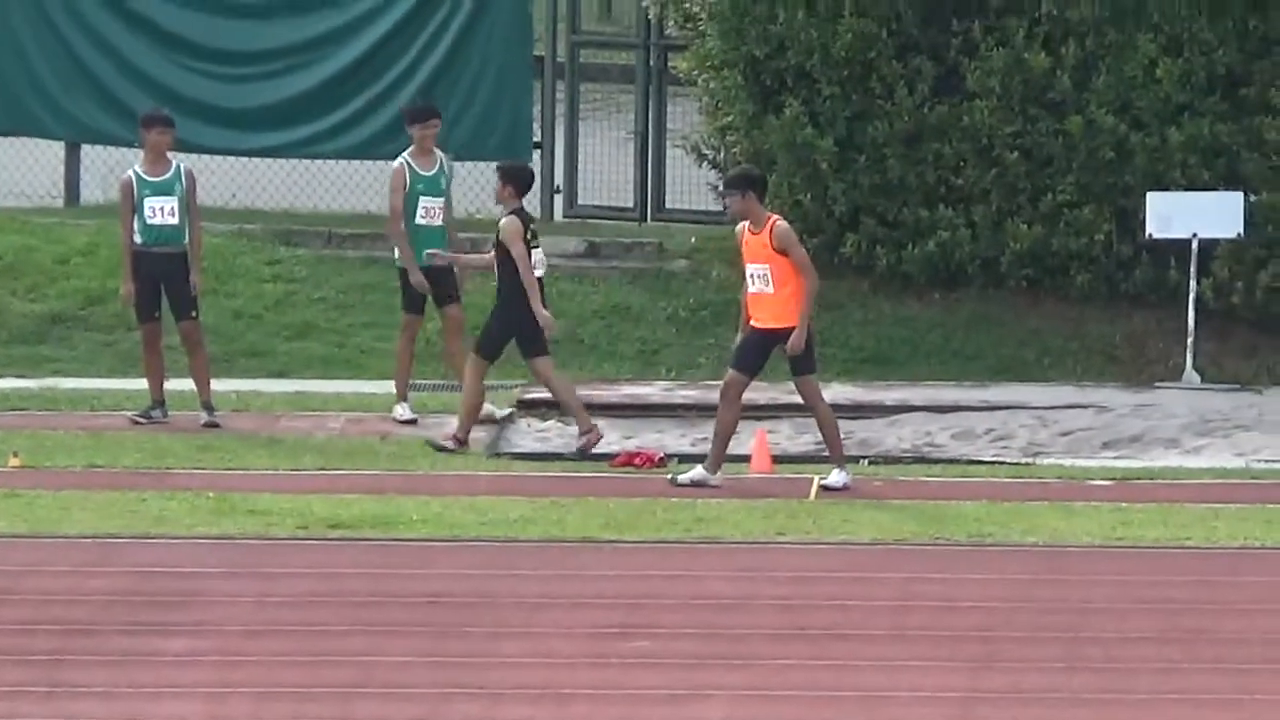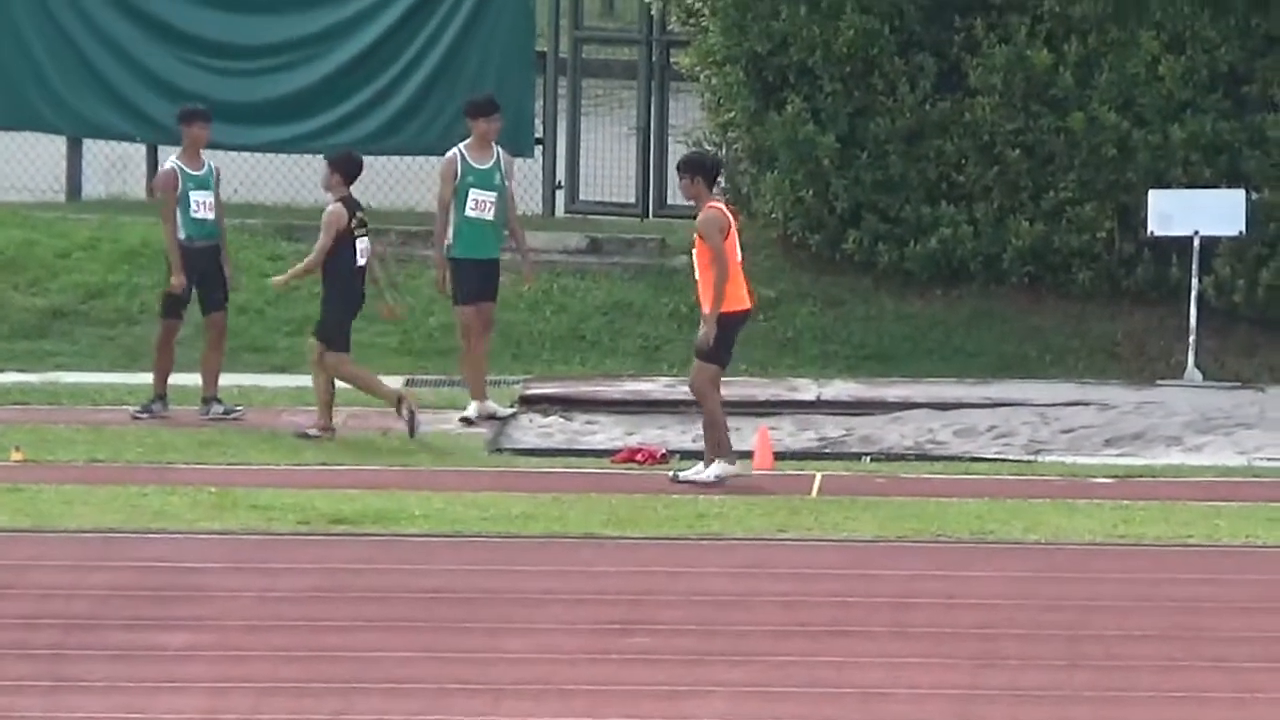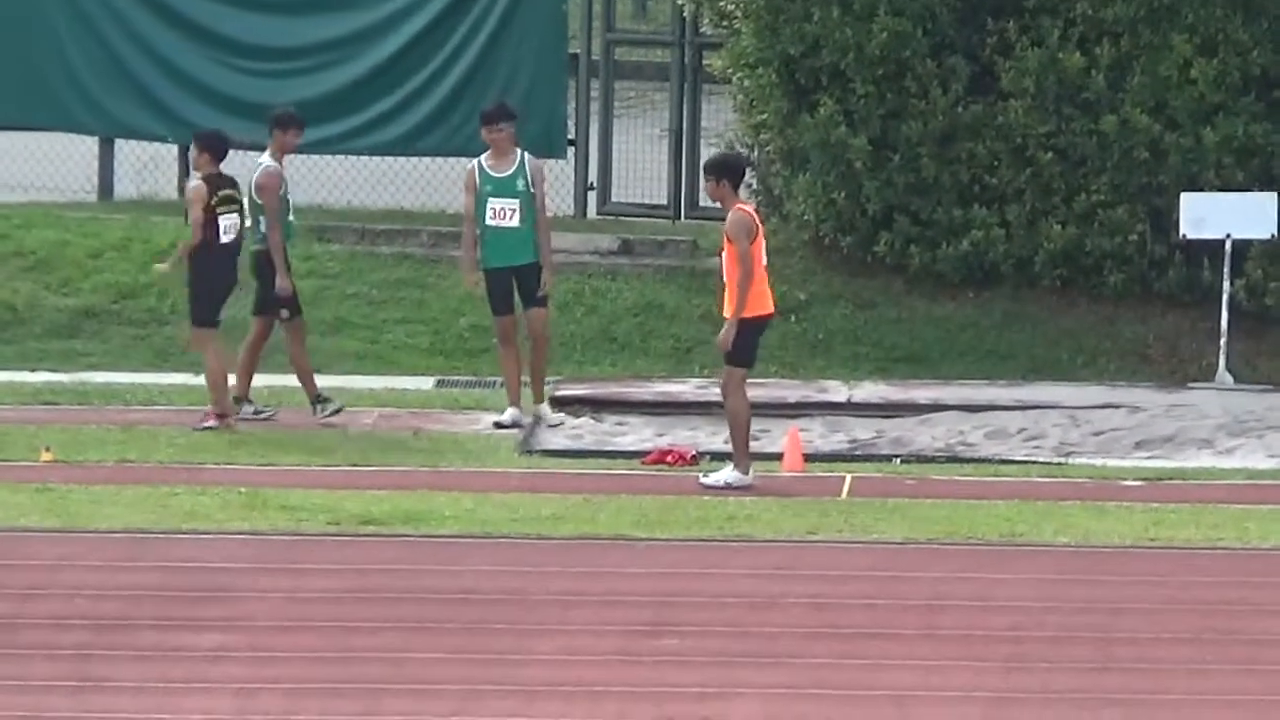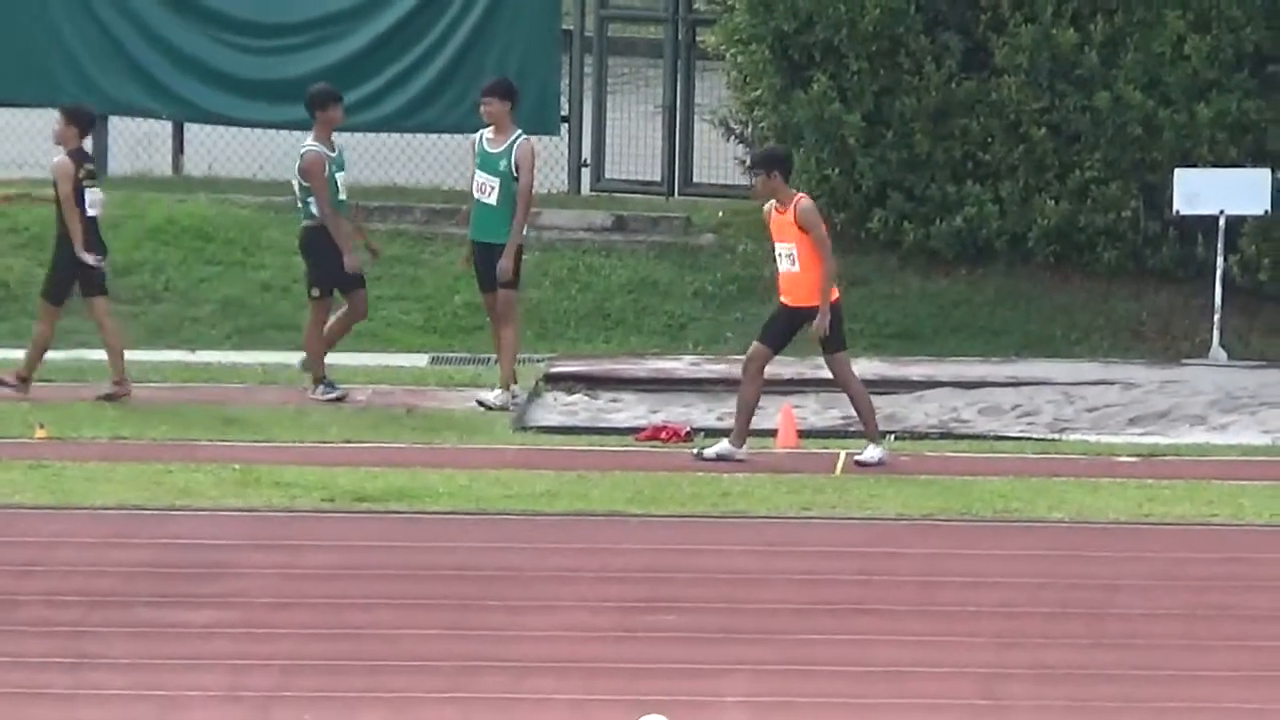
dt=0.7s
person 1, frame 1
left shoulder: (780, 230)
right shoulder: (741, 232)
left elbow: (810, 279)
left wrist: (801, 330)
right wrist: (742, 329)
left hip: (791, 327)
right hip: (759, 327)
left knee: (812, 397)
right knee: (730, 389)
left ankle: (840, 468)
right ankle: (711, 468)
person 1, frame 2
left shoulder: (709, 217)
right shoulder: (717, 212)
left elbow: (722, 271)
left wrist: (710, 321)
left hip: (726, 311)
right hip: (727, 310)
left knee: (701, 384)
right knee: (706, 386)
left ankle: (725, 459)
right ankle: (712, 460)
person 1, frame 3
left shoulder: (737, 218)
right shoulder: (744, 214)
left elbow: (746, 274)
left wrist: (731, 324)
right wrist: (732, 320)
left hip: (748, 315)
right hip: (748, 313)
left knee: (732, 387)
right knee: (732, 387)
left ankle: (741, 469)
right ankle: (740, 465)
person 1, frame 4
left shoulder: (804, 208)
right shoulder: (769, 211)
left elbow: (829, 260)
left wrist: (824, 311)
left hip: (820, 305)
right hip: (789, 305)
left knee: (843, 374)
right knee: (752, 364)
left ankle: (875, 443)
right ankle: (735, 443)
person 2, frame 1
left shoulder: (444, 163)
right shoulder: (401, 169)
right elbow: (395, 224)
right wrist: (411, 268)
right hip: (413, 261)
left knee: (455, 325)
right knee: (410, 328)
right ankle: (401, 400)
person 2, frame 2
left shoulder: (503, 160)
right shoulder: (454, 160)
left elbow: (510, 210)
right elbow: (442, 212)
left wrist: (524, 256)
right wrist: (439, 260)
left hip: (491, 253)
right hip: (462, 253)
left knee: (485, 324)
right knee: (468, 324)
left ankle: (481, 399)
right ankle: (474, 399)
person 2, frame 3
left shoulder: (531, 166)
right shoulder: (475, 171)
left elbow: (541, 218)
right elbow: (470, 223)
left wrist: (547, 265)
right wrist: (469, 267)
left hip: (528, 259)
right hip: (494, 263)
left knee: (539, 330)
right knee: (505, 333)
left ankle: (540, 401)
right ankle: (514, 407)
person 2, frame 4
left shoulder: (522, 148)
right shoulder: (478, 140)
left elbow: (523, 204)
left wrist: (510, 251)
right wrist: (468, 239)
left hip: (505, 240)
right hip: (480, 237)
left knee: (507, 311)
right knee: (492, 311)
left ankle: (504, 390)
right ankle: (511, 382)
person 3, frame 1
left shoulder: (184, 174)
right shoulder: (131, 180)
left elbow: (194, 223)
right elbow: (126, 231)
left wrist: (196, 268)
right wrist: (126, 277)
left hip: (177, 260)
right hip: (145, 261)
left knee: (192, 333)
right knee: (150, 335)
left ankle: (207, 405)
right ankle: (158, 404)
person 3, frame 2
left shoulder: (212, 169)
right shoulder: (170, 172)
right elbow: (170, 225)
left wrist: (227, 261)
right wrist: (176, 270)
left hip: (211, 254)
right hip: (186, 254)
left knee: (217, 327)
right knee: (168, 329)
left ankle: (210, 400)
right ankle: (159, 399)
person 3, frame 3
left shoulder: (269, 170)
right shoulder: (270, 173)
right elbow: (272, 227)
left wrist: (281, 269)
right wrist: (282, 272)
left hip: (268, 258)
right hip: (269, 259)
left knee: (259, 331)
right knee: (295, 329)
left ankle: (241, 400)
right ankle: (317, 400)
person 3, frame 4
left shoulder: (335, 149)
right shoulder: (312, 156)
right elbow: (325, 208)
left wrist: (362, 237)
right wrist: (346, 250)
left hip: (336, 234)
right hip: (318, 237)
left knee: (359, 304)
right knee: (320, 309)
left ankle: (313, 358)
right ankle: (319, 381)
person 4, frame 1
left shoulder: (509, 223)
right shoulder: (523, 220)
left elbow: (523, 268)
right elbow: (493, 259)
left wrist: (539, 309)
right wrist: (451, 258)
left hip: (511, 310)
right hip: (525, 310)
left knee: (474, 367)
right knee: (545, 372)
left ankle: (459, 438)
right ankle: (587, 429)
person 4, frame 2
left shoulder: (334, 212)
right shoulder: (355, 208)
left elbow: (318, 258)
right elbow: (371, 257)
left wrist: (285, 279)
left hip: (338, 296)
right hip: (350, 294)
left knee: (337, 363)
right knee: (318, 356)
left ankle: (397, 399)
right ankle: (323, 423)
person 4, frame 3
left shoulder: (197, 187)
right shoulder: (233, 185)
left elbow: (195, 236)
left wrist: (170, 264)
left hip: (206, 274)
right hip: (224, 273)
left knee: (204, 339)
right knee: (203, 339)
left ankle: (219, 413)
right ankle: (221, 406)
person 4, frame 4
left shoulder: (63, 163)
right shoulder: (86, 161)
left elbow: (70, 211)
left wrist: (80, 250)
left hip: (76, 250)
right hip: (92, 245)
left knee: (46, 315)
right knee: (101, 314)
right ankle: (120, 381)
